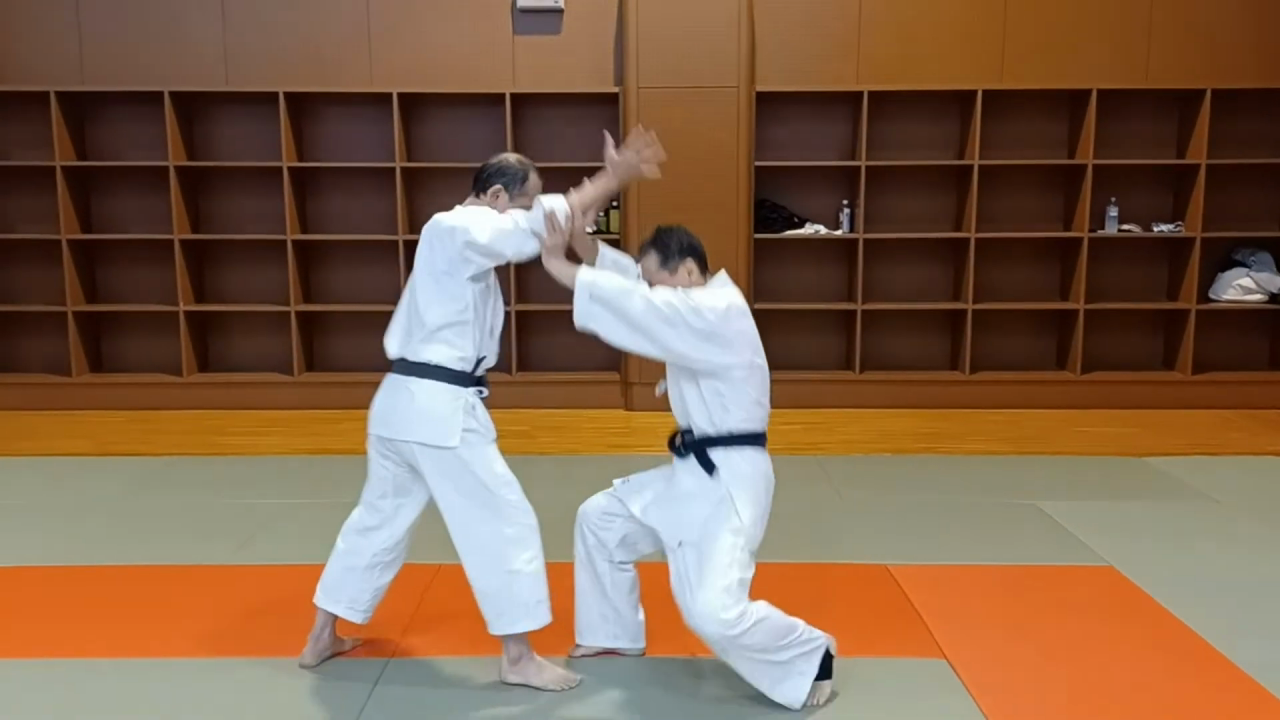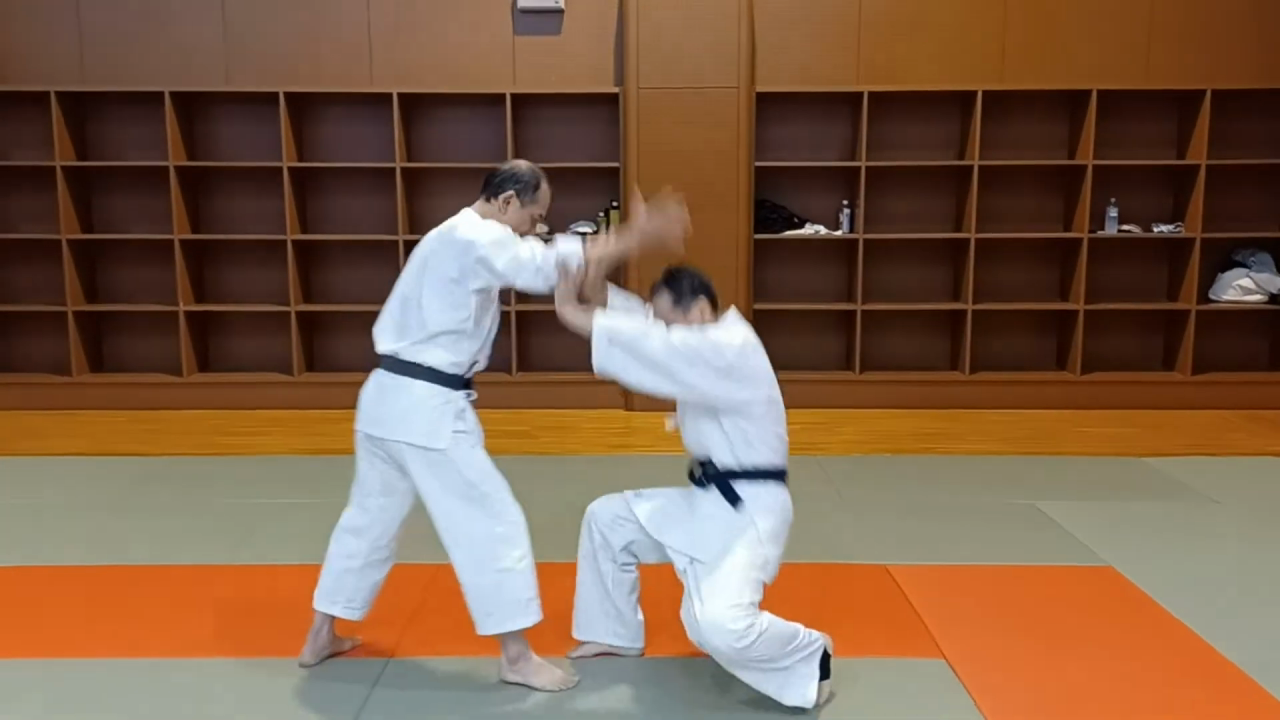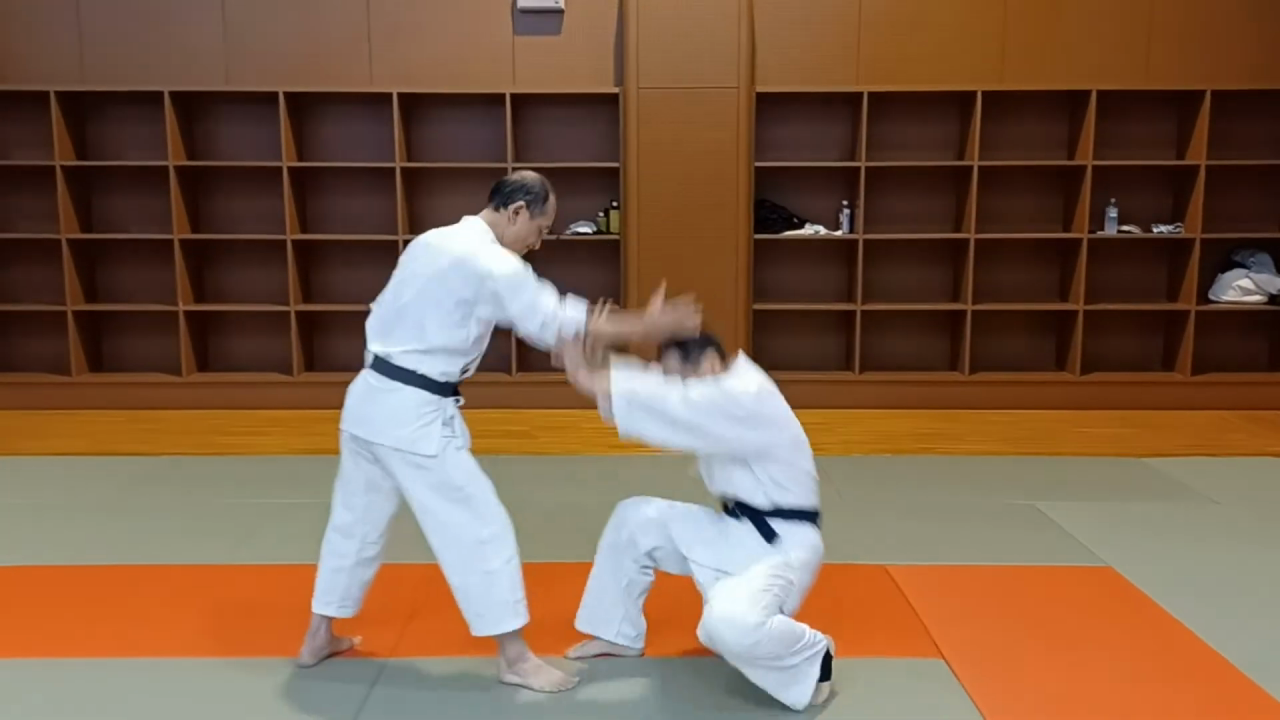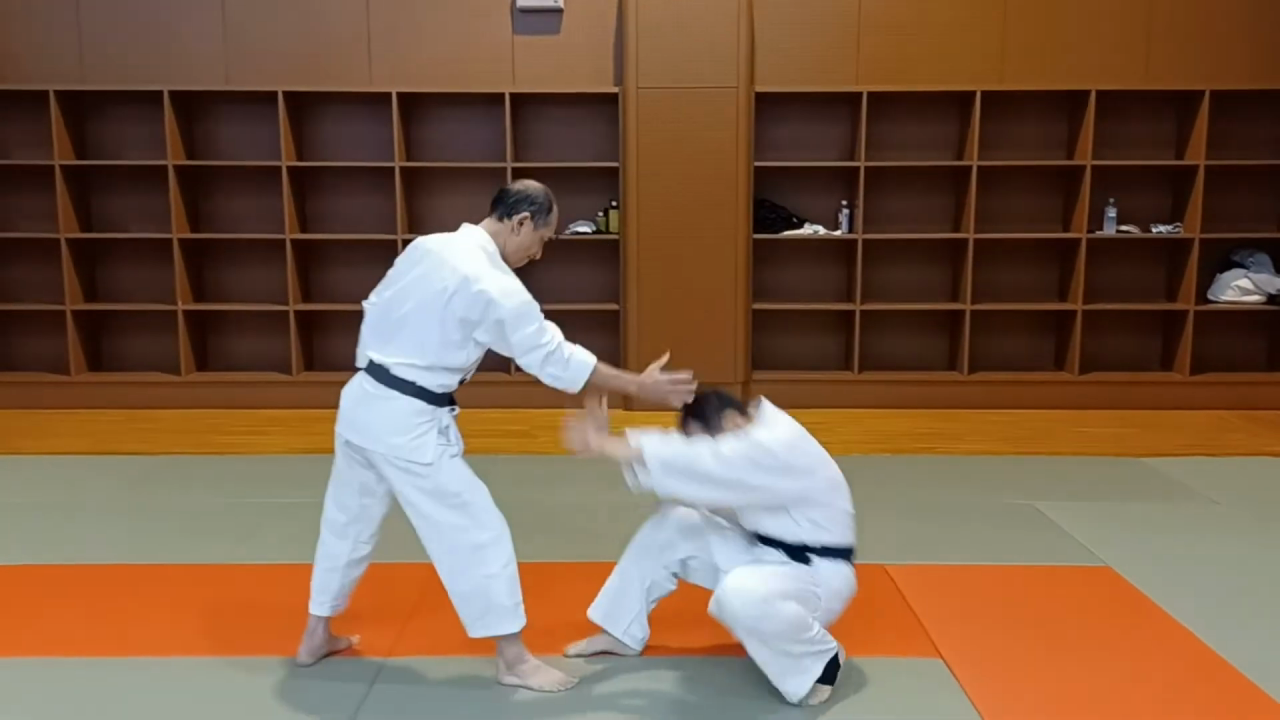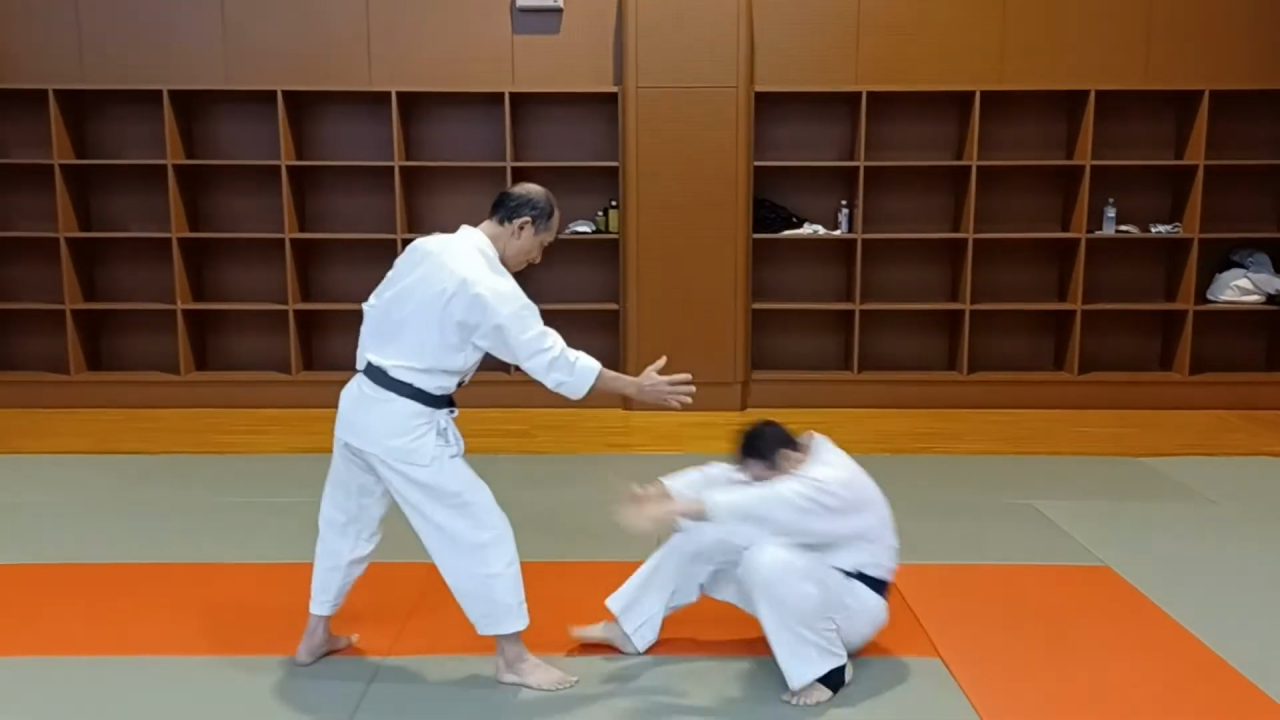
dt=0.1s
person 1, frame 1
left shoulder: (460, 243)
right shoulder: (452, 230)
right elbow: (536, 228)
right wrist: (612, 178)
left hip: (401, 400)
right hip: (441, 411)
left knee: (378, 518)
right knee: (504, 522)
left ankle: (322, 636)
right ankle: (517, 656)
person 1, frame 2
left shoulder: (450, 239)
right shoulder: (476, 239)
right elbow: (550, 267)
right wrist: (637, 235)
left hip: (386, 397)
right hip: (429, 411)
left knee: (368, 519)
right knee: (490, 524)
left ankle: (321, 635)
right ankle: (516, 656)
person 1, frame 3
left shoulder: (435, 241)
right shoulder: (486, 261)
left elbow: (386, 312)
right elbow: (556, 320)
right wrist: (646, 327)
left hip: (371, 395)
right hip: (416, 415)
left knee: (355, 518)
right knee: (479, 528)
left ankle: (319, 636)
right ankle: (514, 656)
person 1, frame 4
left shoulder: (429, 246)
right shoulder: (494, 286)
left elbow: (375, 309)
right elbow: (554, 358)
right wrist: (638, 384)
left hip: (362, 402)
right hip: (410, 423)
left knee: (348, 521)
right knee: (477, 533)
left ankle: (316, 635)
right ankle: (513, 658)
person 1, frame 5
left shoulder: (427, 248)
right shoulder: (493, 290)
left elbow: (375, 311)
right elbow: (555, 363)
right wrist: (638, 387)
left hip: (361, 403)
right hip: (409, 424)
left knee: (346, 520)
right knee: (480, 532)
left ankle: (316, 635)
right ankle: (513, 657)
person 2, frame 1
left shoulder: (717, 314)
right shoulder: (699, 305)
left elbow: (640, 308)
right elbow: (629, 281)
left wrist: (563, 269)
right wrist: (581, 244)
left hip: (728, 479)
right hip: (694, 472)
left knee: (712, 612)
right knee: (599, 518)
left ankle: (810, 658)
right ankle: (616, 634)
person 2, frame 2
left shoulder: (731, 351)
right shoulder: (713, 339)
left elbow: (655, 354)
right elbow: (641, 323)
left wrist: (578, 315)
right wrist: (592, 290)
left hip: (750, 513)
right hip: (711, 501)
left knee: (714, 627)
right knee: (607, 519)
left ankle: (809, 660)
right ankle: (616, 633)
person 2, frame 3
left shoulder: (748, 400)
right shoulder: (725, 388)
left elbow: (673, 408)
right elbow: (653, 386)
left wrist: (591, 380)
right wrist: (595, 370)
left hip: (782, 545)
right hip: (740, 531)
left knee: (729, 623)
right knee: (634, 518)
left ankle: (811, 657)
right ankle: (617, 635)
person 2, frame 4
left shoulder: (782, 446)
right shoulder: (750, 432)
left elbow: (702, 466)
right elbow: (679, 449)
left wrist: (613, 449)
right wrist: (613, 439)
left hip: (817, 575)
right hip: (770, 558)
left knee: (741, 598)
right knee: (669, 528)
left ankle: (821, 662)
right ankle: (618, 631)
person 2, frame 5
left shoulder: (838, 484)
right shoulder: (787, 468)
left elbow: (763, 507)
right elbow: (721, 479)
left wrist: (673, 508)
right wrist: (660, 494)
left knee: (770, 563)
right knee: (698, 543)
left ankle: (825, 669)
right ankle: (627, 630)
